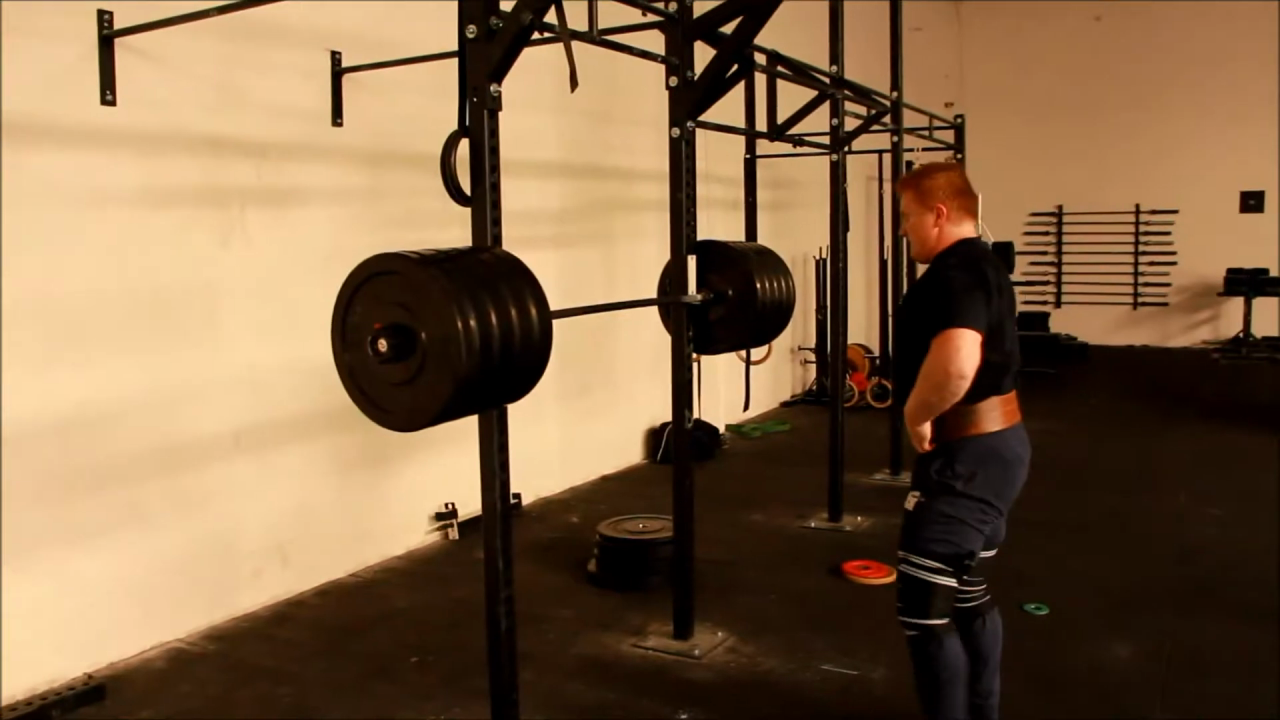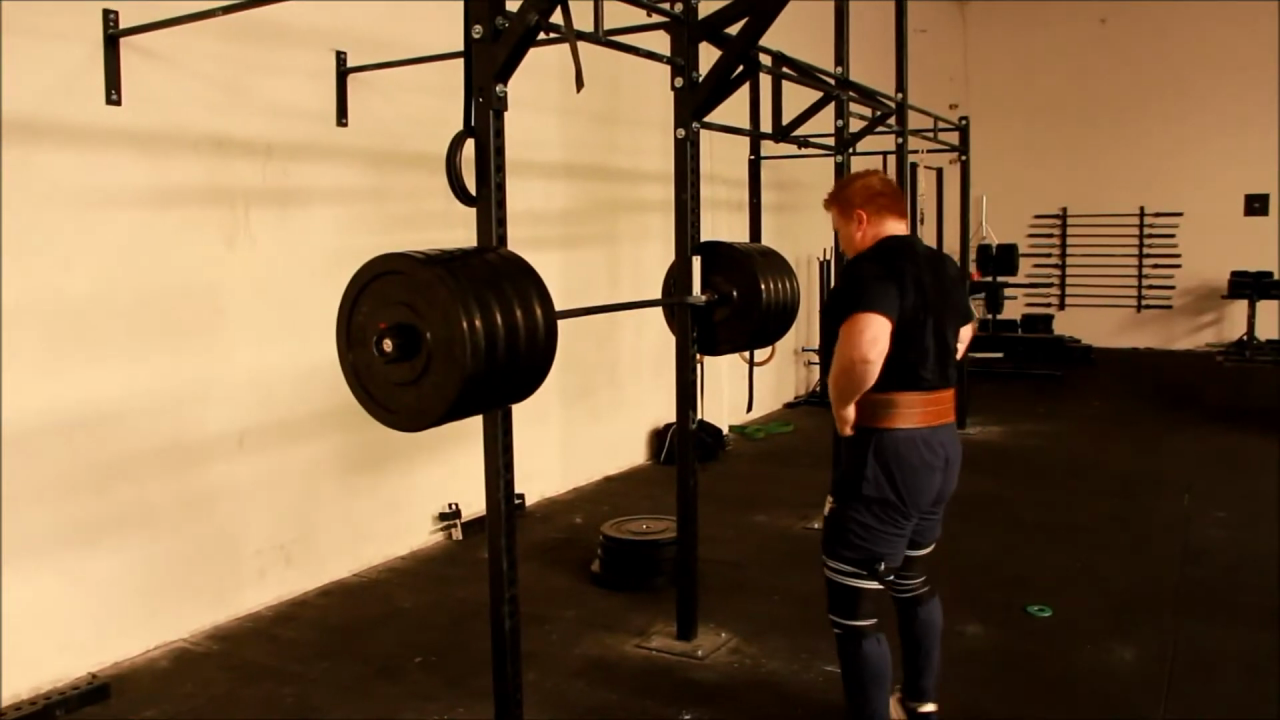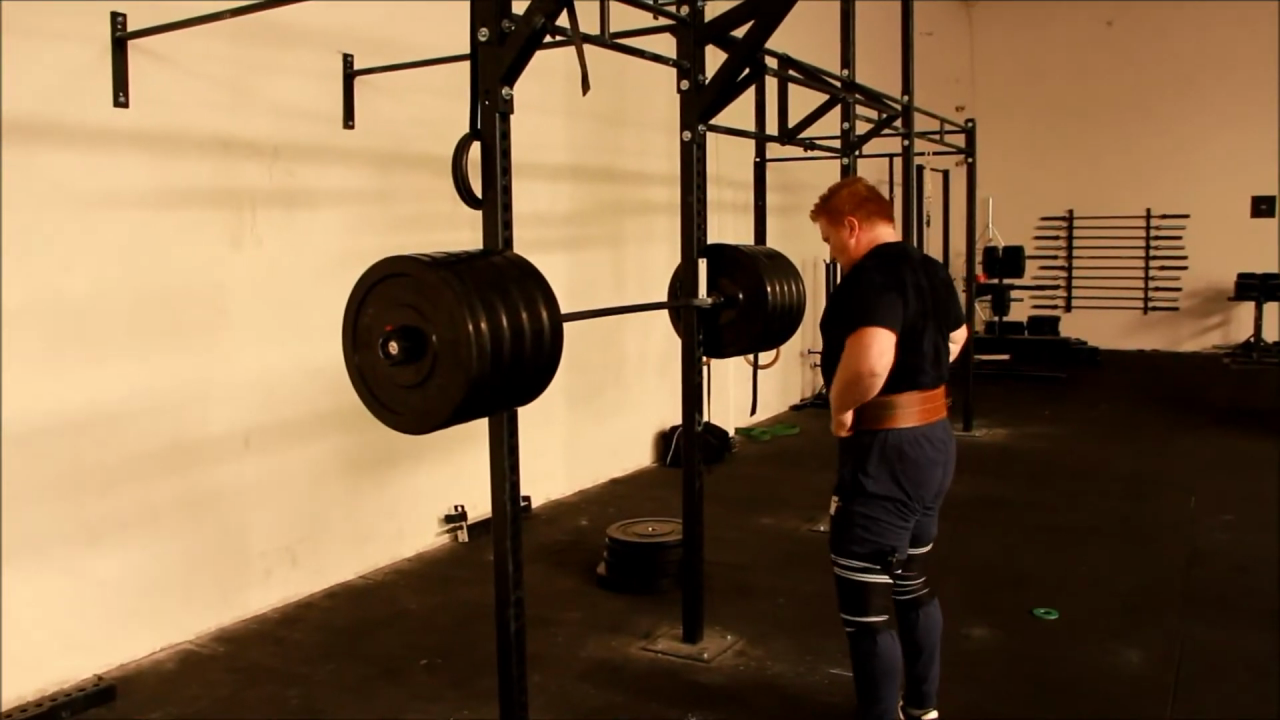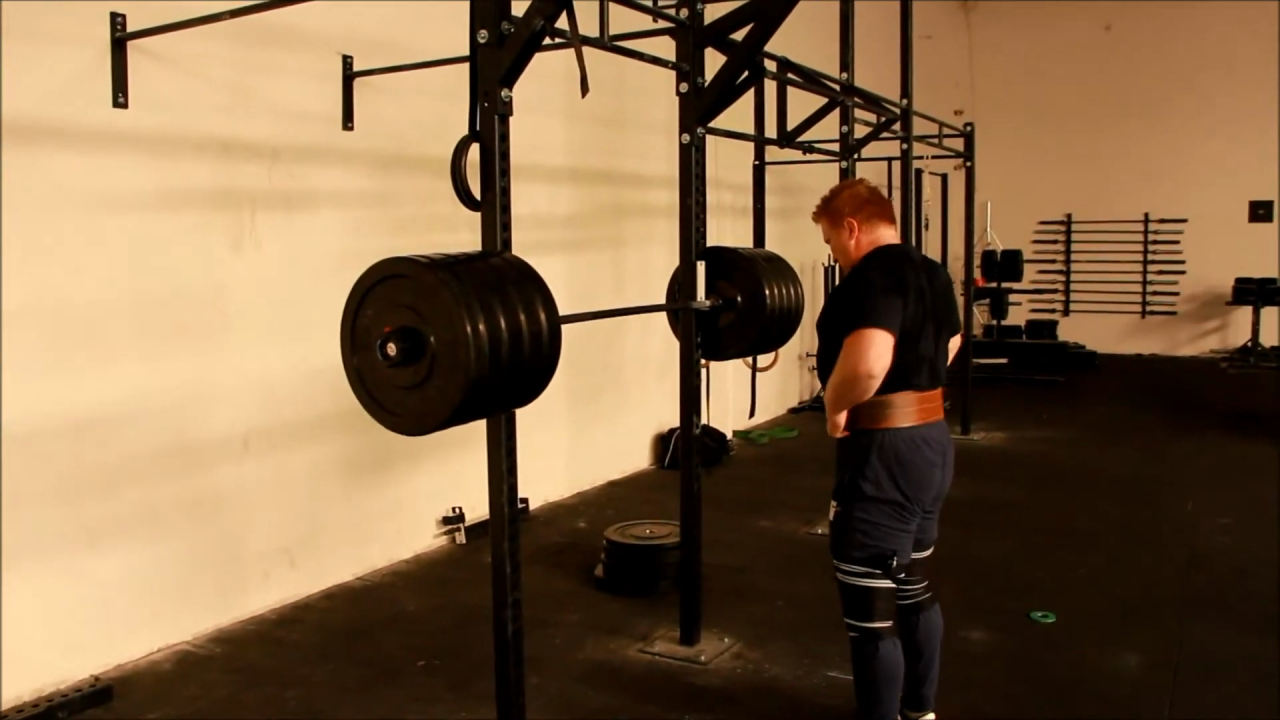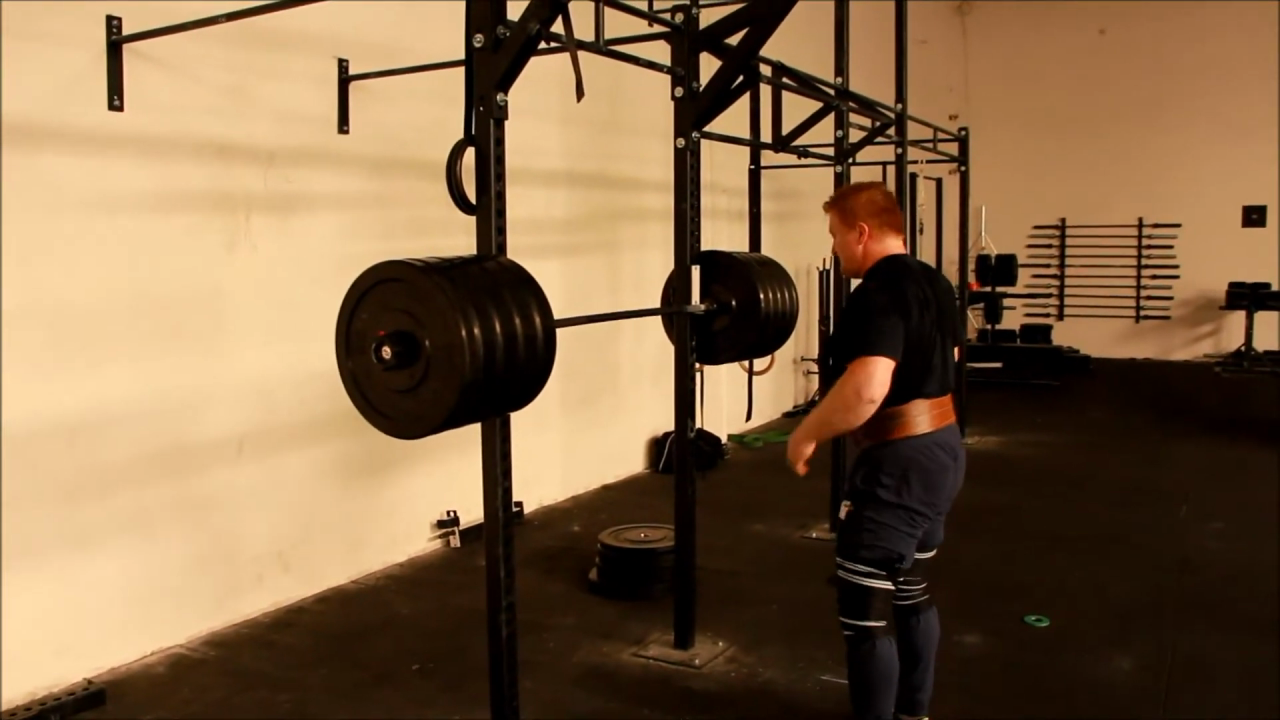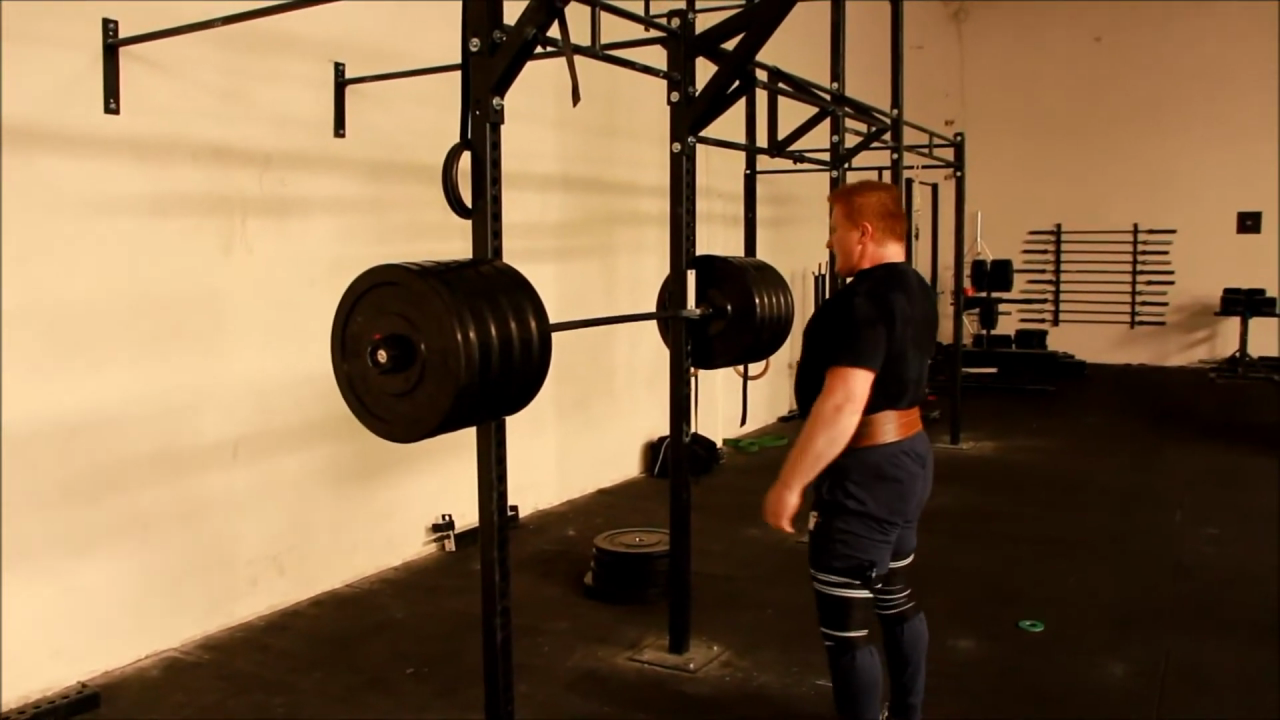
dt=0.7s
person 1, frame 1
left shoulder: (951, 273)
right shoulder: (985, 265)
left elbow: (955, 363)
left wrist: (916, 416)
left hip: (966, 457)
right hip: (996, 445)
left knee: (923, 607)
right knee: (968, 591)
person 1, frame 2
left shoulder: (870, 268)
right shoulder: (942, 267)
left elbow: (864, 350)
right elbow: (961, 336)
left wrist: (842, 403)
left hip: (886, 453)
right hip: (940, 444)
left knee: (853, 606)
right knee: (909, 578)
person 1, frame 3
left shoulder: (872, 276)
right shoulder: (928, 269)
left elbow: (868, 363)
right elbow: (955, 336)
left wrist: (840, 407)
left hip: (886, 455)
right hip: (933, 442)
left knee: (865, 603)
right knee: (911, 583)
person 1, frame 4
left shoulder: (872, 277)
right shoulder: (930, 272)
left elbow: (867, 362)
left wrist: (835, 405)
left hip: (884, 455)
right hip: (930, 443)
left knee: (870, 609)
right knee: (913, 587)
person 1, frame 5
left shoulder: (879, 293)
right shoulder: (932, 282)
left elbow: (865, 390)
left wrist: (805, 432)
left hip: (898, 464)
right hip: (941, 448)
left knee: (865, 611)
right knee: (911, 591)
person 1, frame 6
left shoulder: (863, 300)
right shoulder: (914, 290)
left elbow: (842, 404)
left wrist: (789, 484)
left hip: (865, 470)
right hip: (909, 455)
left knee: (846, 620)
right knee: (895, 597)
